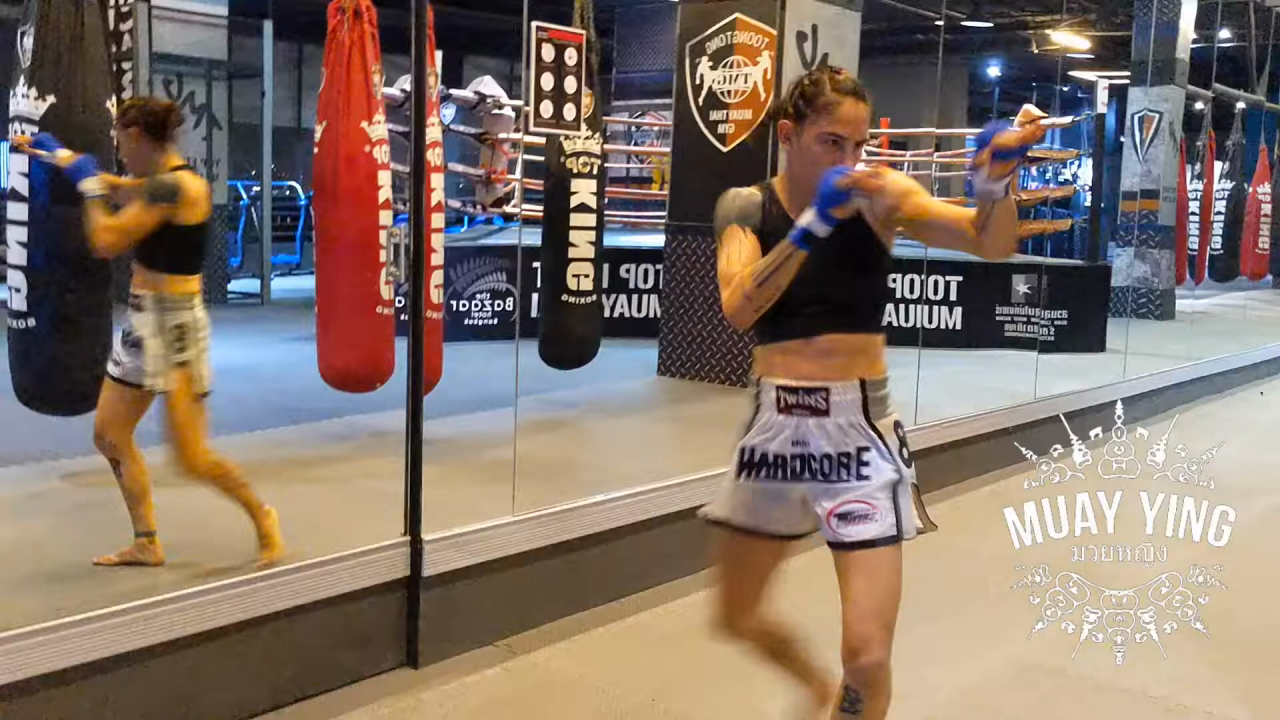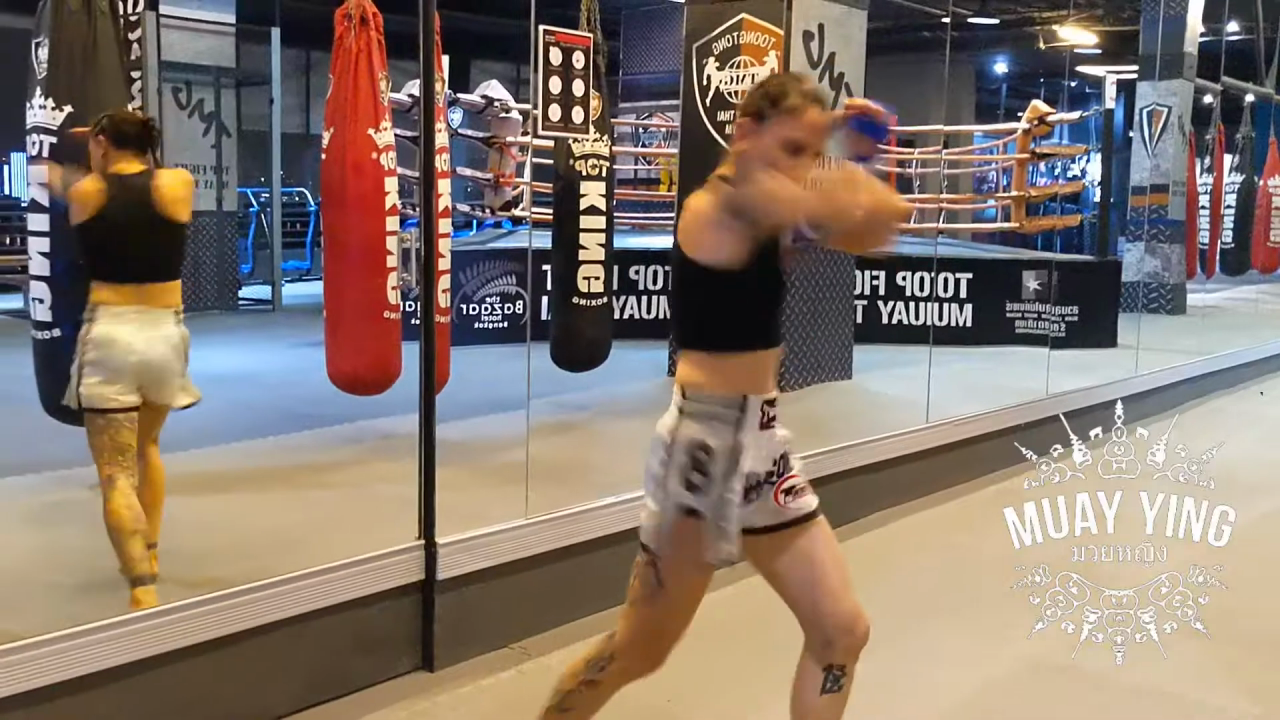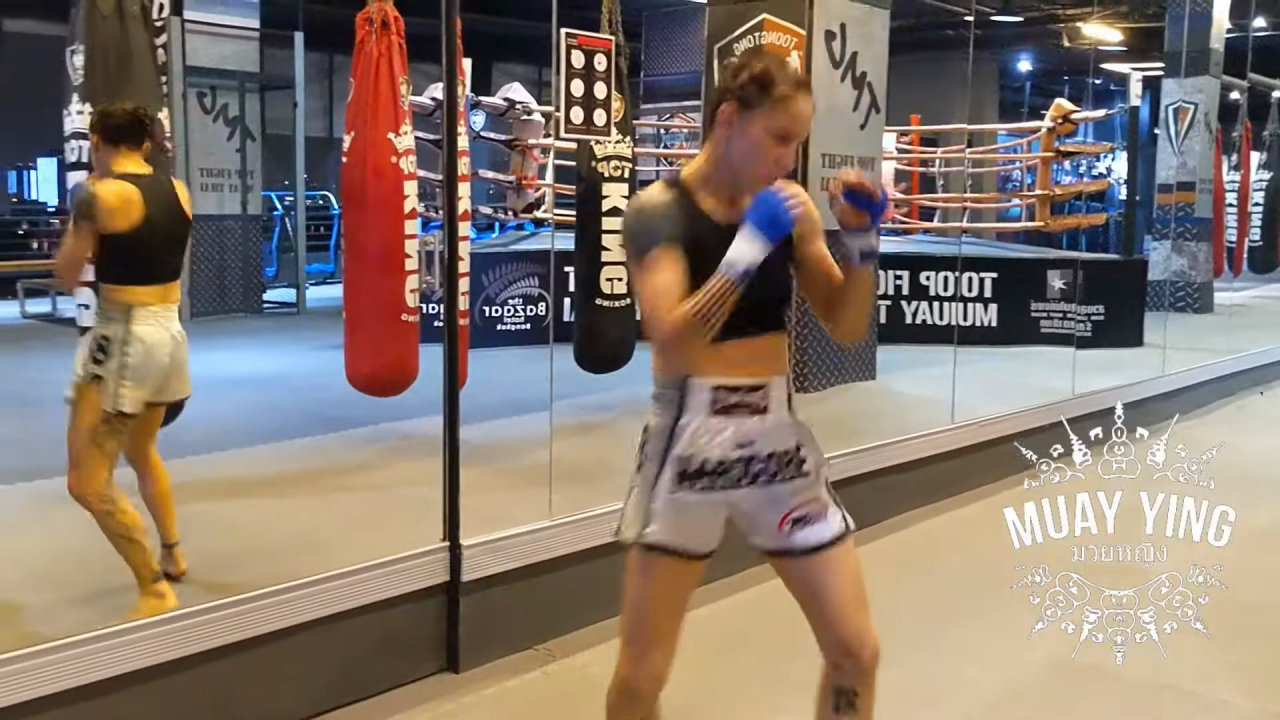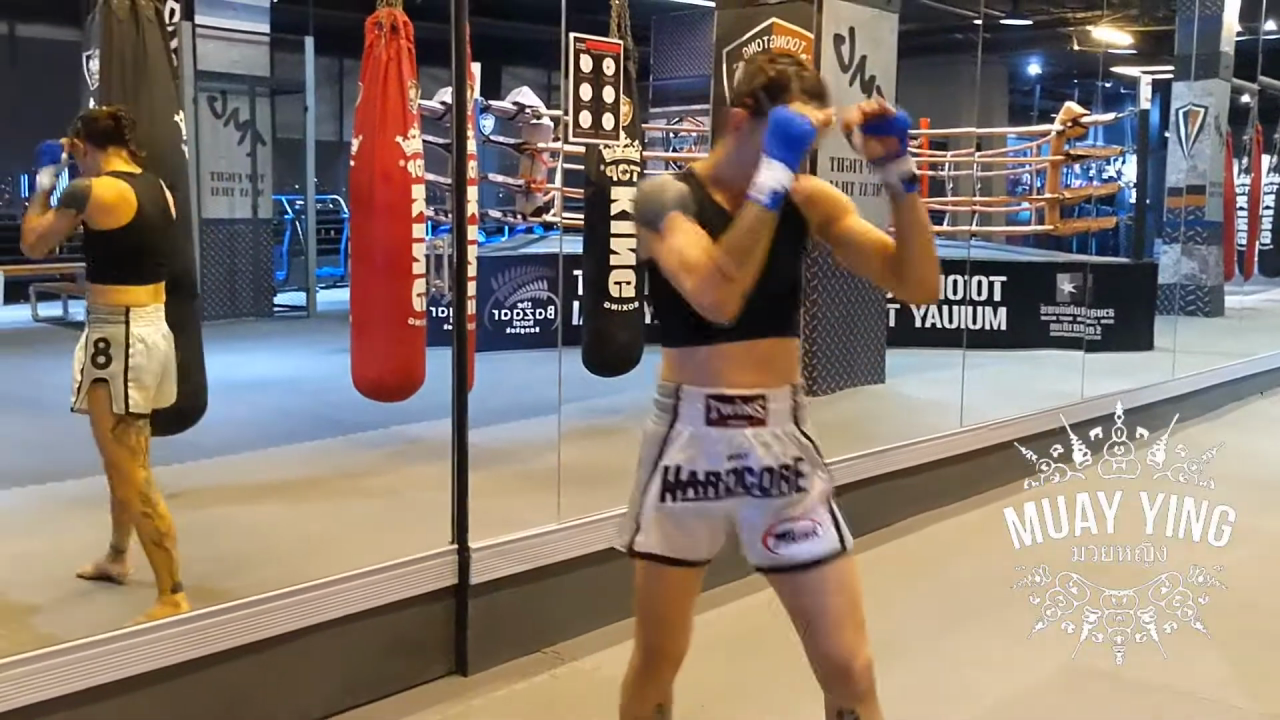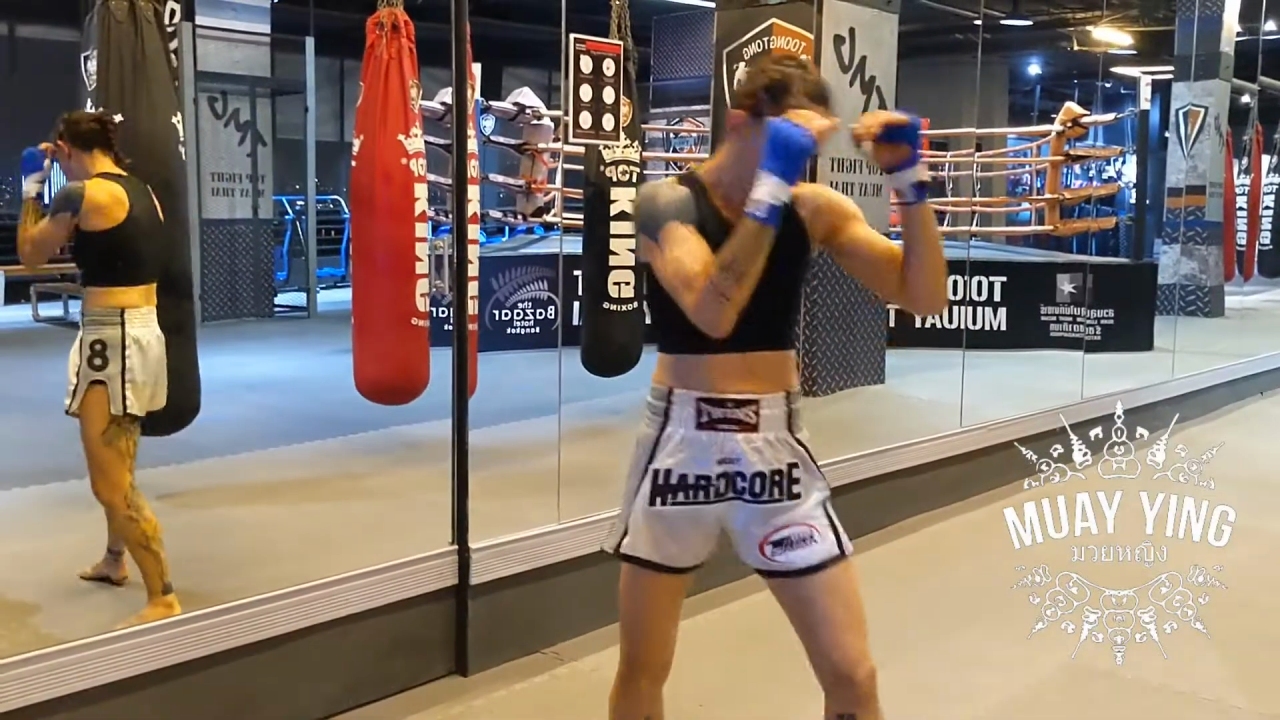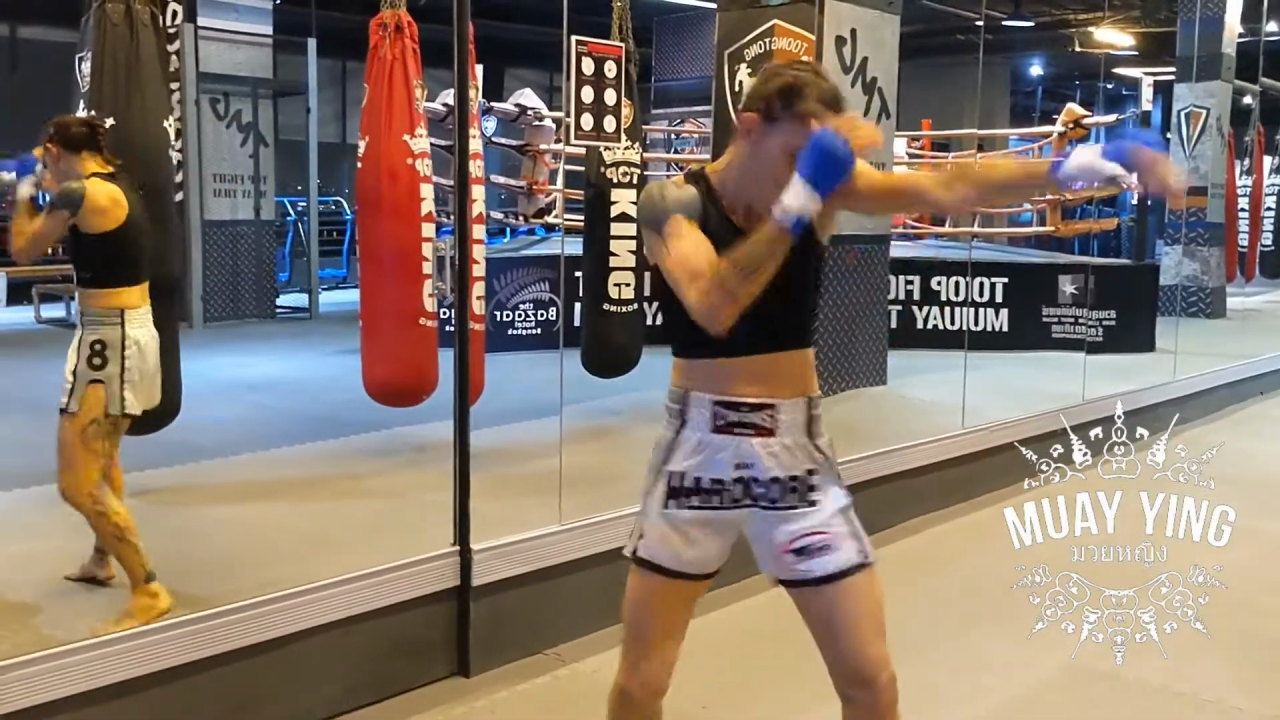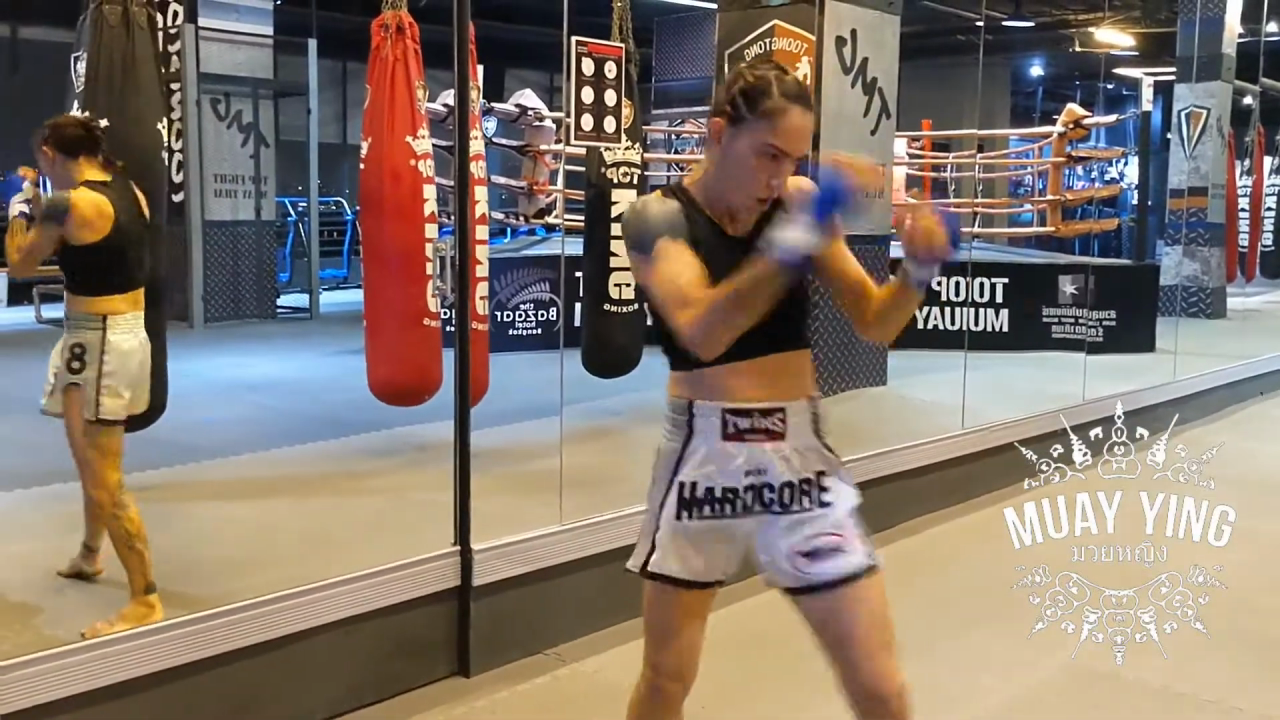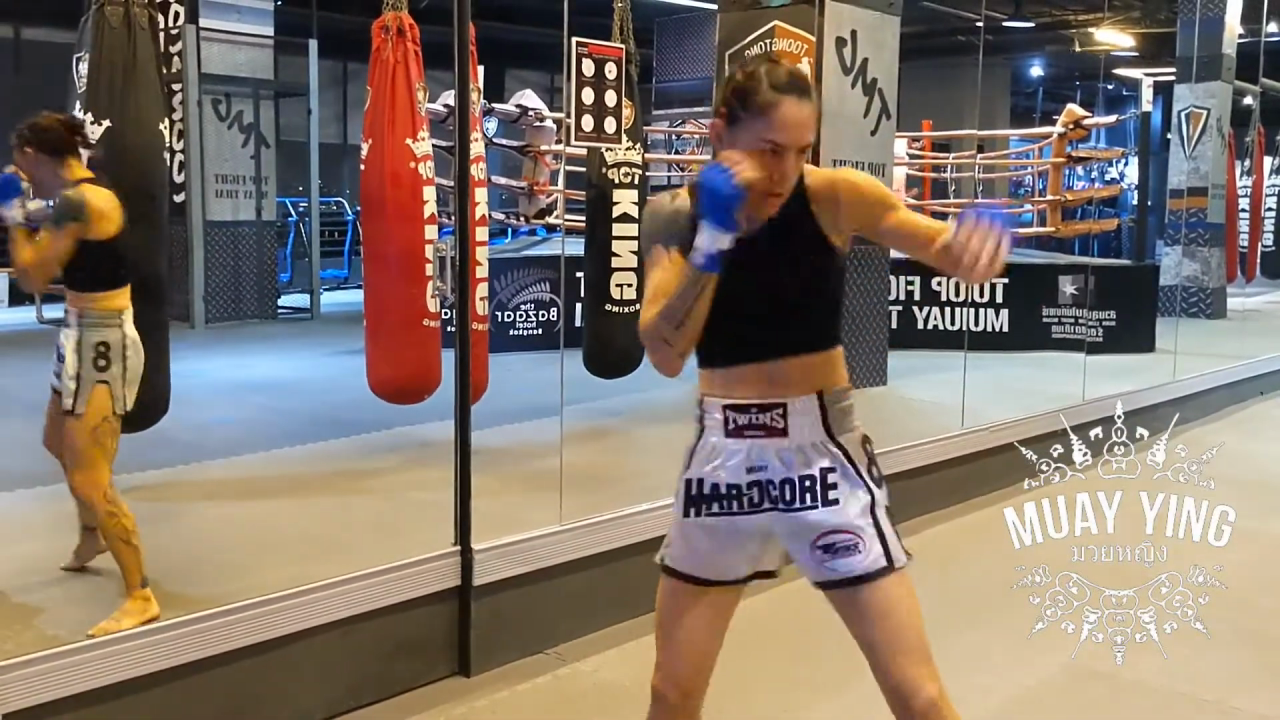
dt=0.4s
person 1, frame 1
left shoulder: (881, 197)
right shoulder: (744, 207)
left elbow: (990, 244)
right elbow: (740, 309)
left wrist: (995, 177)
right wrist: (814, 221)
left hip: (859, 434)
right hip: (774, 433)
left knee: (867, 654)
right knee: (735, 616)
person 1, frame 2
left shoulder: (734, 193)
right shoulder: (720, 199)
right elbow: (871, 208)
left wrist: (854, 143)
left hip: (756, 438)
right hip: (709, 442)
left knee: (843, 630)
right knee: (637, 652)
person 1, frame 3
left shoulder: (788, 203)
right shoulder: (657, 209)
left elbow: (848, 326)
right elbow: (671, 344)
left wrist: (863, 238)
right wrist: (751, 245)
left hip: (778, 437)
right hip: (690, 440)
left knee: (855, 653)
person 1, frame 4
left shoulder: (812, 201)
right shoulder: (665, 199)
left elbow: (919, 285)
right elbow: (716, 298)
left wrist: (896, 169)
right wrist: (771, 172)
left hip: (782, 444)
right hip: (689, 443)
person 1, frame 5
left shoulder: (816, 207)
right shoulder: (666, 201)
left elbow: (924, 296)
right elbow: (713, 311)
left wrist: (907, 176)
right wrist: (772, 186)
left hip: (776, 449)
right hip: (681, 448)
person 1, frame 6
left shoulder: (826, 186)
right shoulder: (673, 202)
left elbow: (954, 189)
right elbow: (713, 307)
left wrist: (1080, 164)
right wrist: (799, 198)
left hip: (790, 452)
right hip: (698, 455)
person 1, frame 7
left shoulder: (799, 202)
right shoulder: (661, 216)
left elbow: (878, 325)
right elbow: (704, 334)
left wrist: (920, 270)
right wrist: (800, 232)
left hip: (798, 457)
right hip: (702, 460)
person 1, frame 8
left shoulder: (835, 196)
right shoulder: (676, 217)
left elbow: (956, 245)
right elbow: (665, 354)
left wrist: (984, 236)
right wrist: (712, 237)
left hip: (822, 454)
right hip: (725, 458)
person 2, frame 1
left shoulder: (175, 187)
right shoulder: (163, 179)
left elbow: (107, 243)
right elbow: (122, 190)
left wrist: (89, 184)
right wrist: (58, 154)
left hip: (175, 326)
right hip: (145, 321)
left knee: (192, 457)
right knee: (109, 434)
left ankle: (261, 516)
right ankle: (147, 542)
person 2, frame 2
left shoulder: (82, 190)
right shoulder: (175, 183)
right wrist: (137, 160)
left hip: (107, 338)
right hip: (162, 335)
left knee: (115, 477)
right knee: (143, 449)
left ankle: (141, 595)
right ankle: (145, 555)
person 2, frame 3
left shoulder: (100, 196)
right shoulder: (175, 189)
left elbow: (66, 272)
left wrist: (76, 218)
left hip: (123, 340)
right hip: (166, 333)
left knee: (87, 482)
right knee: (141, 450)
left ankle: (156, 591)
right ankle: (172, 555)
person 2, frame 4
left shoulder: (91, 191)
right shoulder: (158, 191)
left elbow: (34, 244)
left wrist: (45, 179)
left hip: (118, 339)
right hip: (150, 331)
left knee: (132, 480)
right knee: (119, 461)
left ankle: (172, 598)
right ankle: (117, 557)
person 2, frame 5
left shoulder: (82, 194)
right shoulder: (141, 191)
left elbow: (30, 253)
left wrist: (32, 186)
left hip: (112, 342)
right hip: (141, 333)
left knee: (113, 484)
right knee: (107, 459)
left ankle: (163, 600)
right ankle: (114, 558)
person 2, frame 6
left shoulder: (77, 194)
right shoulder: (122, 187)
left elbow: (22, 249)
left wrist: (26, 191)
right wrist: (46, 193)
left hip: (108, 342)
right hip: (131, 333)
left knee: (77, 483)
right knee: (100, 457)
left ankle: (148, 592)
right ankle: (101, 558)
person 2, frame 7
left shoulder: (69, 205)
right shoulder: (128, 192)
left hip: (95, 348)
right hip: (121, 337)
left knee: (103, 482)
right knee: (89, 454)
left ankle: (145, 601)
right ankle: (89, 553)
person 2, frame 8
left shoulder: (75, 203)
right shoulder: (96, 190)
left hip: (100, 344)
right hip: (97, 334)
left knee: (89, 478)
right knee: (59, 442)
left ankle: (140, 597)
right ankle: (91, 538)
